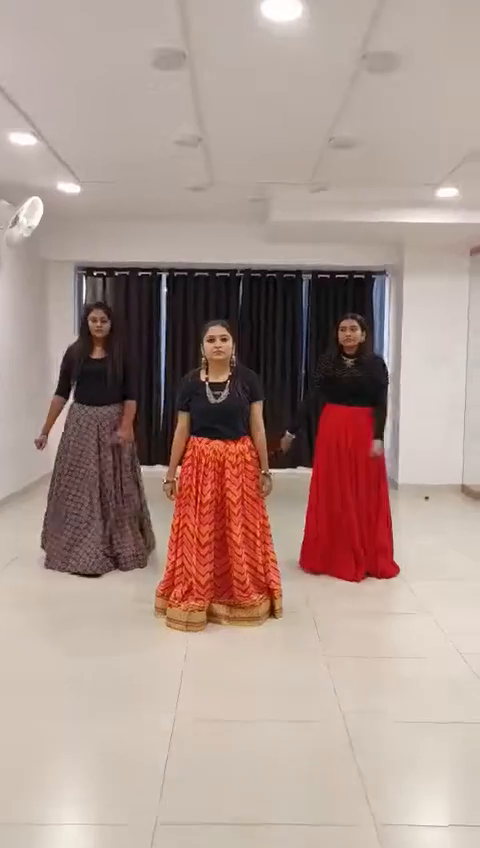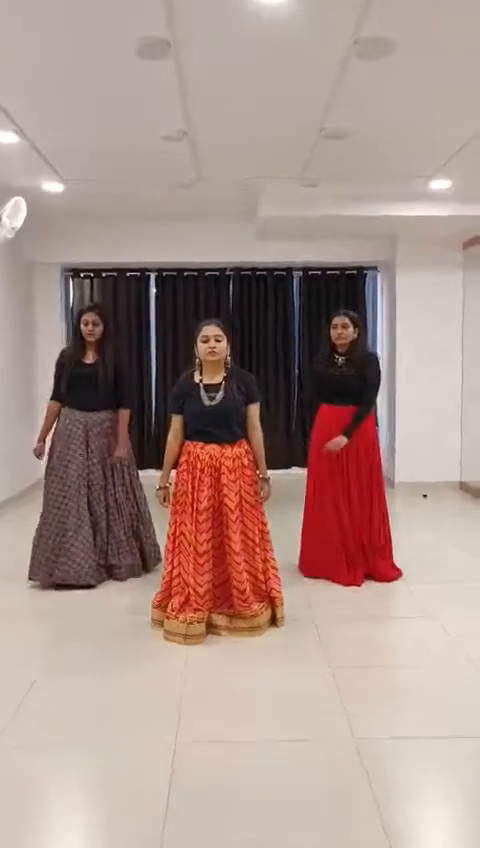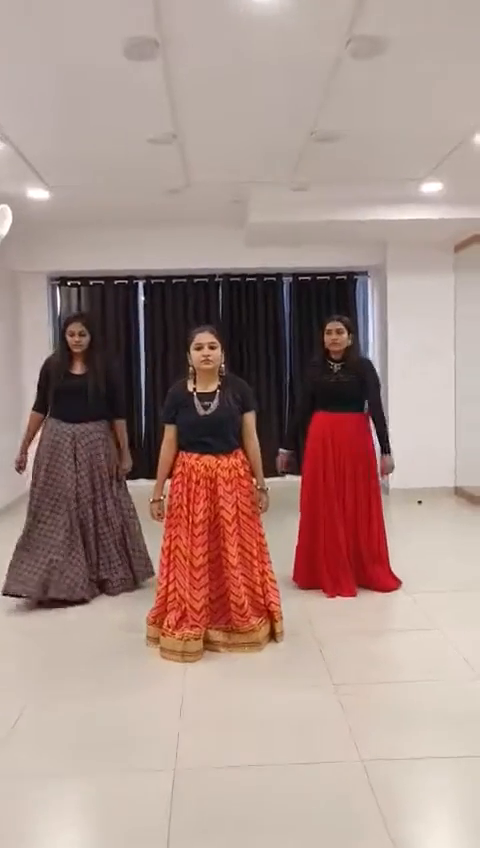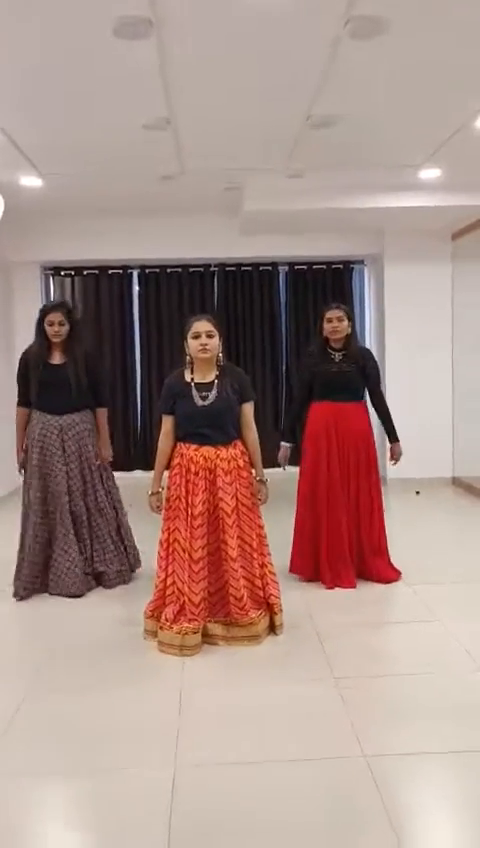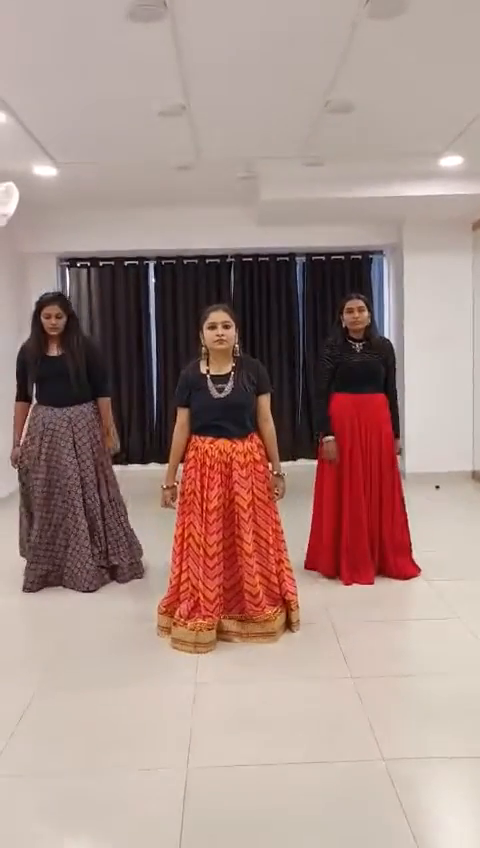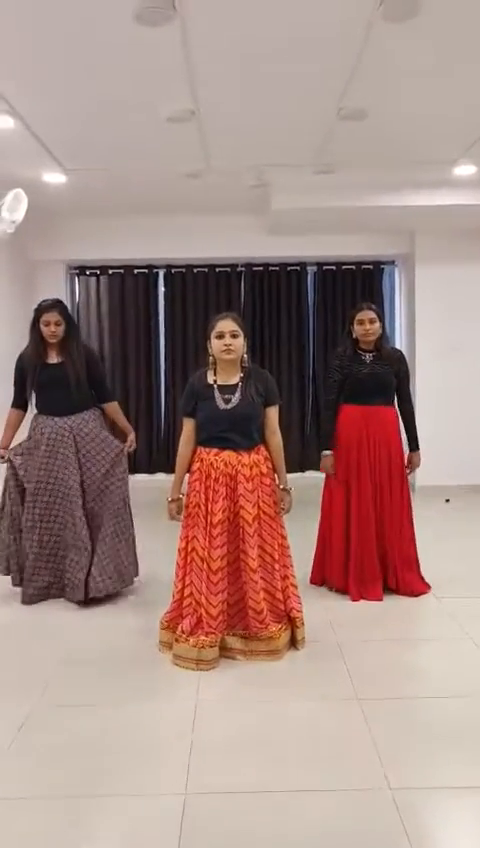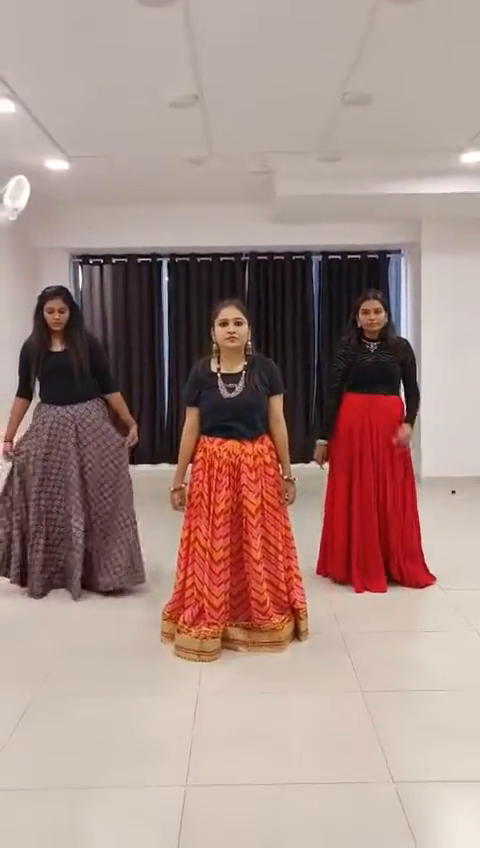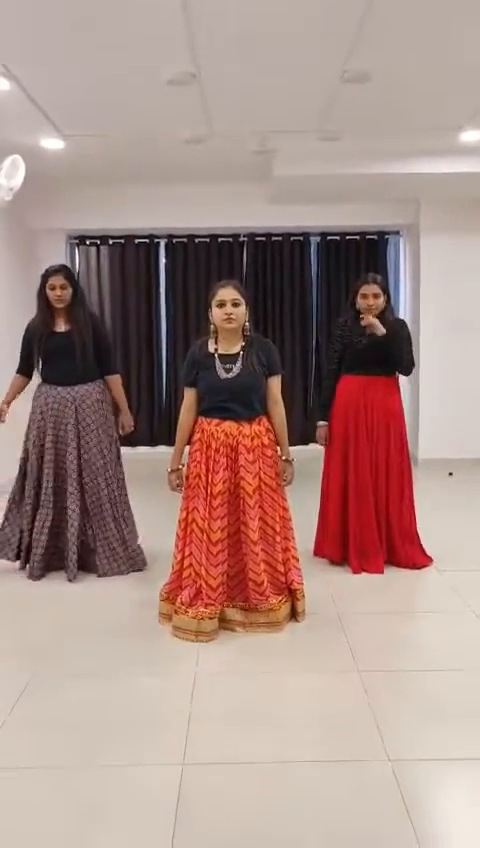
dt=0.3s
person 1, frame 1
left shoulder: (247, 379)
right shoulder: (191, 382)
left elbow: (257, 427)
right elbow: (182, 430)
left wrist: (265, 470)
right wrist: (170, 474)
left hip: (240, 463)
right hip: (200, 464)
left knee: (240, 531)
right knee: (199, 532)
left ankle: (241, 595)
right ankle: (195, 596)
person 1, frame 2
left shoulder: (243, 380)
right shoulder: (184, 384)
left elbow: (254, 429)
right elbow: (175, 434)
left wrist: (263, 474)
right wrist: (163, 479)
left hip: (236, 467)
right hip: (196, 468)
left knee: (238, 538)
right knee: (195, 539)
left ankle: (241, 605)
right ankle: (192, 608)
person 1, frame 3
left shoulder: (238, 388)
right shoulder: (178, 393)
left elbow: (250, 438)
right elbow: (169, 444)
left wrist: (260, 484)
right wrist: (157, 492)
left hip: (232, 479)
right hip: (190, 481)
left knee: (235, 551)
right knee: (191, 553)
left ankle: (239, 620)
right ankle: (189, 623)
person 1, frame 4
left shoulder: (236, 378)
right shoulder: (175, 384)
left elbow: (249, 428)
right elbow: (167, 436)
left wrist: (259, 475)
right wrist: (156, 485)
left hip: (231, 470)
right hip: (188, 472)
left knee: (234, 543)
right knee: (189, 545)
left ankle: (238, 612)
right ankle: (188, 616)
person 1, frame 5
left shoulder: (253, 370)
right shoulder: (190, 375)
left elbow: (265, 421)
right elbow: (181, 428)
left wrist: (276, 469)
right wrist: (169, 478)
left hip: (247, 463)
right hip: (203, 466)
left knee: (250, 539)
right knee: (204, 541)
left ankle: (253, 609)
right ankle: (202, 613)
person 1, frame 6
left shoulder: (261, 380)
right shoulder: (197, 384)
left elbow: (273, 434)
right elbow: (187, 439)
left wrist: (283, 483)
right wrist: (175, 490)
left hip: (253, 477)
right hip: (209, 478)
left knee: (255, 554)
right knee: (209, 556)
left ankle: (258, 626)
right ankle: (205, 629)
person 1, frame 7
left shoulder: (265, 369)
right shoulder: (200, 373)
left elbow: (277, 423)
right elbow: (190, 428)
left wrist: (287, 473)
right wrist: (178, 480)
left hip: (258, 466)
right hip: (212, 467)
left knee: (259, 544)
right knee: (211, 546)
left ankle: (261, 617)
right ankle: (208, 620)
person 1, frame 8
left shoulder: (263, 349)
right shoulder: (198, 354)
left elbow: (275, 403)
right elbow: (188, 409)
left wrist: (285, 454)
right wrist: (175, 461)
left hip: (255, 448)
right hip: (210, 448)
left knee: (256, 525)
right knee: (210, 527)
left ankle: (260, 598)
right ankle: (206, 602)
person 2, frame 1
left shoulder: (120, 354)
right shoulder: (74, 352)
left elbow: (130, 395)
right elbow: (61, 392)
left wrist: (125, 426)
right wrist: (46, 429)
left hip: (112, 423)
right hip: (81, 423)
left knee: (114, 488)
right knee: (77, 488)
left ankle: (117, 548)
right ankle: (74, 551)
person 2, frame 2
left shoulder: (114, 358)
right shoulder: (67, 356)
left elbow: (124, 403)
right elbow: (57, 398)
left wrist: (122, 442)
right wrist: (42, 436)
left hip: (105, 429)
right hip: (71, 430)
left knee: (109, 496)
right knee: (67, 498)
left ankle: (114, 558)
right ankle: (66, 563)
person 2, frame 3
left shoulder: (102, 368)
right shoulder: (52, 366)
left elbow: (117, 412)
right elbow: (39, 409)
left wrist: (125, 453)
right wrist: (24, 449)
left hip: (94, 443)
right hip: (57, 443)
left knee: (98, 509)
right knee: (52, 513)
left ankle: (106, 573)
right ankle: (49, 579)
person 2, frame 4
left shoulder: (83, 357)
right shoulder: (30, 357)
left elbow: (99, 401)
right elbow: (24, 403)
left wrist: (105, 442)
right wrist: (20, 446)
left hip: (80, 433)
right hip: (43, 436)
left knee: (87, 502)
right knee: (46, 505)
left ankle: (97, 566)
right ankle: (45, 572)
person 2, frame 5
left shoulder: (83, 347)
right shoulder: (29, 351)
left elbow: (101, 391)
right elbow: (23, 397)
left wrist: (110, 432)
right wrist: (17, 441)
left hip: (83, 426)
right hip: (46, 429)
left knee: (92, 496)
right knee: (49, 500)
left ankle: (94, 565)
right ankle: (49, 567)
person 2, frame 6
left shoulder: (83, 354)
right shoulder: (28, 359)
left elbow: (104, 396)
left wrist: (128, 430)
left hip: (87, 434)
right hip: (47, 438)
left knee: (94, 506)
right knee: (48, 511)
left ankle: (95, 577)
right ankle: (47, 579)
person 2, frame 7
left shoulder: (87, 343)
right shoulder: (32, 347)
left elbow: (108, 386)
left wrist: (130, 423)
left hip: (89, 424)
right hip: (50, 427)
left knee: (96, 497)
right knee: (49, 499)
left ankle: (102, 570)
right ankle: (49, 570)
person 2, frame 8
left shoulder: (90, 323)
right shoulder: (36, 328)
left elbow: (109, 369)
left wrist: (124, 409)
left hip: (90, 405)
right hip: (51, 407)
left knee: (94, 479)
right knee: (50, 481)
left ankle: (101, 551)
right ankle: (49, 551)
person 3, frame 1
left shoulder: (375, 363)
right shoulder: (327, 362)
left elbow: (380, 403)
right elbow: (312, 399)
left wrist: (378, 438)
right wrist: (292, 431)
left hip: (363, 431)
right hip: (331, 430)
left knee: (367, 496)
right knee: (331, 495)
left ankle: (368, 558)
right ankle: (329, 556)
person 3, frame 2
left shoulder: (368, 360)
right shoulder: (321, 361)
left elbow: (368, 403)
right elbow: (315, 401)
left wrist: (345, 435)
right wrist: (317, 435)
left hip: (359, 432)
right hip: (325, 431)
left knee: (362, 498)
right knee: (327, 498)
left ankle: (370, 561)
right ankle: (330, 561)
person 3, frame 3
left shoulder: (363, 367)
right shoulder: (316, 368)
left elbow: (375, 408)
right elbow: (303, 409)
left wrist: (386, 451)
right wrist: (287, 448)
left hip: (355, 439)
right hip: (321, 440)
left knee: (359, 505)
right knee: (322, 506)
left ankle: (368, 571)
right ankle: (326, 571)
person 3, frame 4
left shoulder: (363, 356)
right shoulder: (314, 357)
left elbow: (377, 397)
right elbow: (300, 400)
left wrist: (394, 438)
right wrist: (286, 440)
left hip: (355, 430)
right hip: (321, 431)
left knee: (359, 497)
right knee: (323, 497)
left ankle: (368, 562)
right ankle: (326, 563)
person 3, frame 5
left shoulder: (383, 347)
right shoulder: (332, 348)
left elbow: (391, 391)
right elbow: (322, 393)
left wrist: (397, 433)
right wrist: (327, 435)
left hip: (376, 422)
right hip: (341, 422)
left knee: (380, 491)
right knee: (342, 492)
left ankle: (387, 558)
right ankle: (344, 559)
person 3, frame 6
left shoulder: (395, 358)
right shoulder: (342, 358)
left elbow: (406, 403)
right elbow: (330, 405)
left wrist: (414, 447)
right wrist: (327, 449)
left hip: (386, 435)
right hip: (350, 435)
left knee: (389, 507)
right knee: (350, 507)
left ankle: (395, 574)
right ankle: (350, 574)
person 3, frame 7
left shoulder: (401, 347)
right shoulder: (347, 347)
left elbow: (413, 392)
right elbow: (333, 392)
left wrist: (408, 422)
right wrist: (323, 437)
left hip: (390, 427)
right hip: (352, 425)
left knee: (392, 498)
right knee: (353, 496)
left ankle: (399, 565)
right ankle: (355, 565)
person 3, frame 8
left shoulder: (397, 327)
right shoulder: (344, 328)
left elbow: (407, 367)
right elbow: (331, 374)
left wrist: (382, 333)
right wrist: (323, 418)
left hip: (385, 407)
right hip: (348, 407)
left knee: (388, 477)
right knee: (349, 478)
left ankle: (395, 546)
right ankle: (351, 546)
